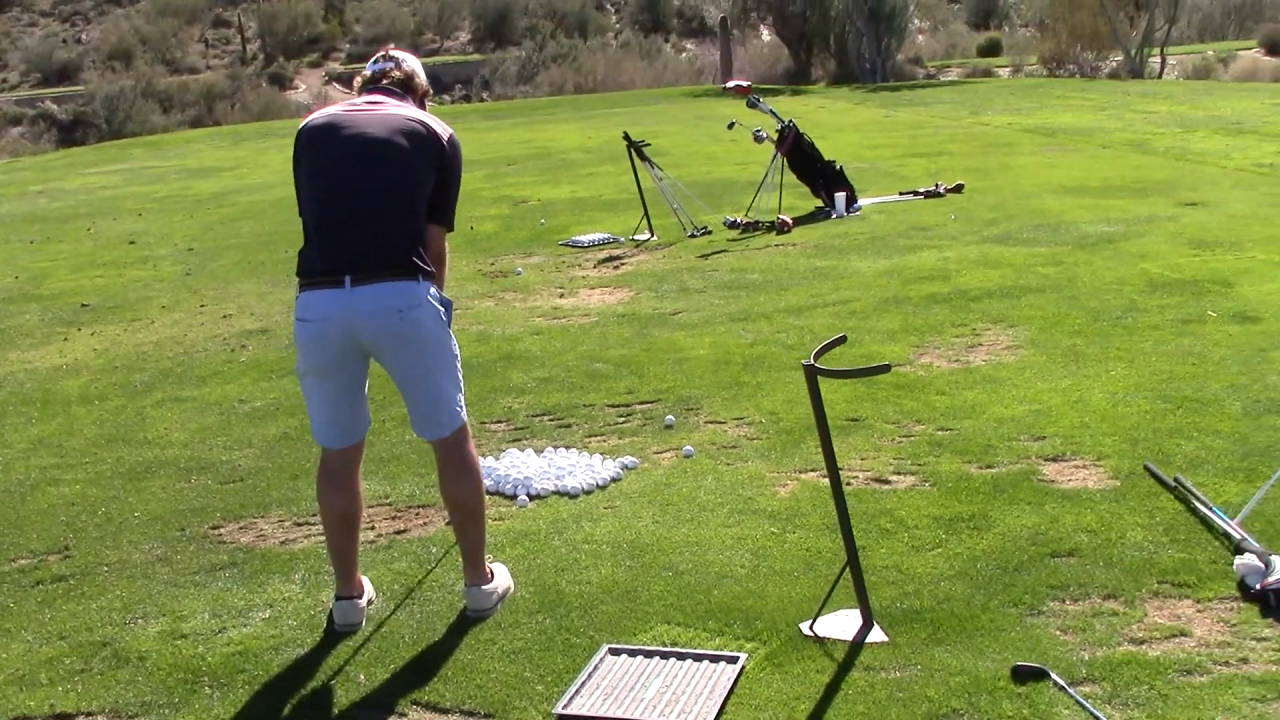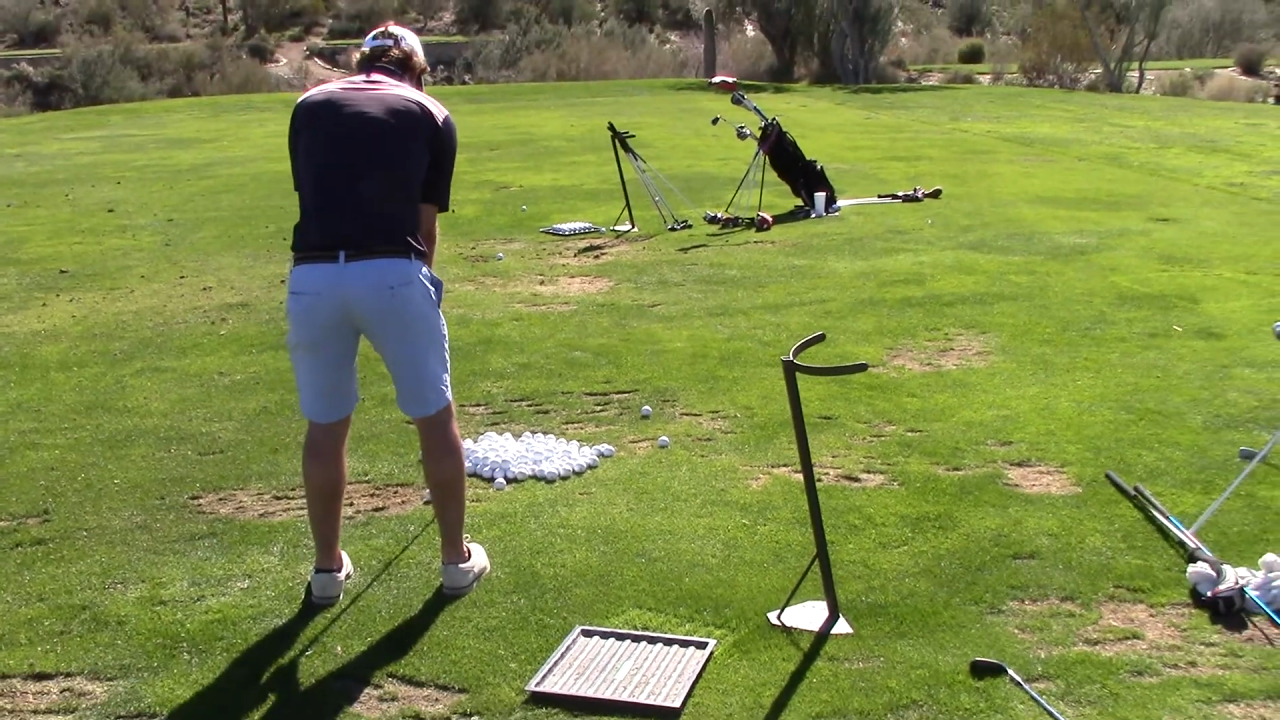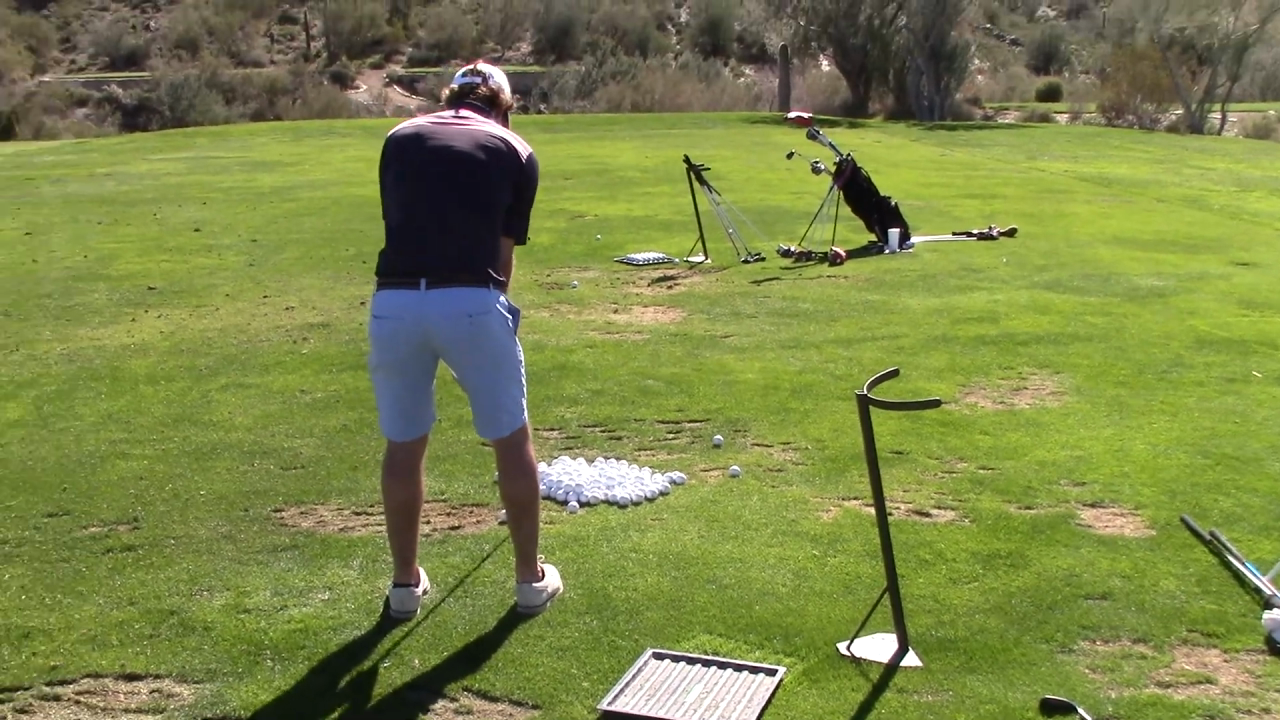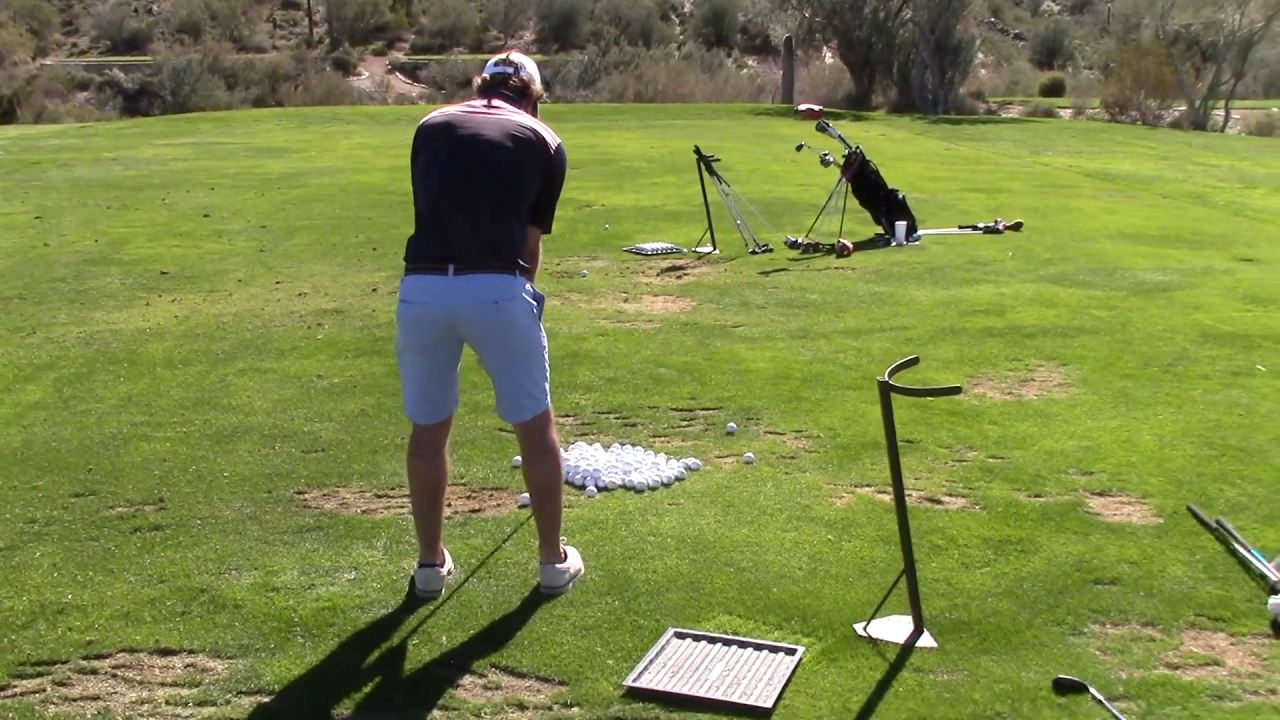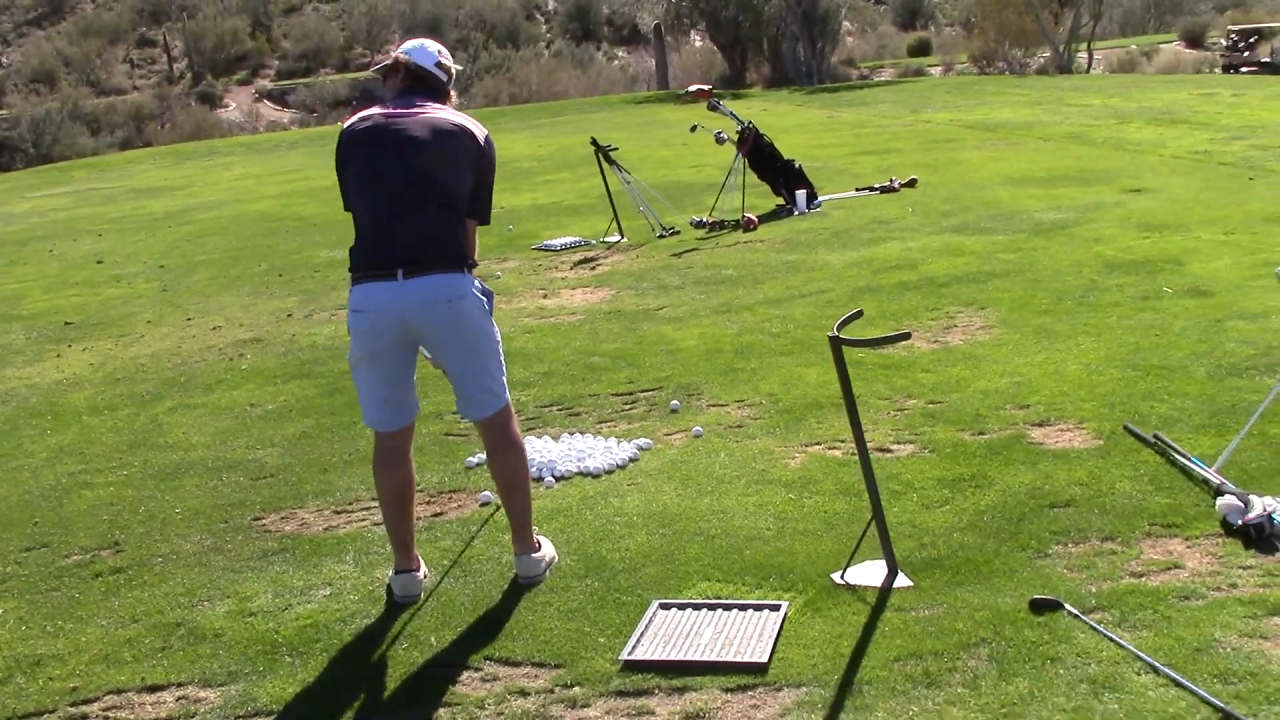
dt=0.3s
person 1, frame 1
left shoulder: (312, 127)
right shoulder: (435, 133)
right wrist: (432, 298)
left hip: (320, 301)
right hip: (401, 297)
left knee: (338, 453)
right knee: (451, 439)
left ankle: (349, 593)
right ankle: (479, 579)
person 1, frame 2
left shoulder: (311, 104)
right shoulder: (432, 115)
left hip: (313, 276)
right hip: (393, 274)
left knee: (324, 427)
right knee: (435, 417)
left ankle: (328, 566)
right ankle: (457, 557)
person 1, frame 3
left shoulder: (400, 137)
right shoulder: (516, 151)
left hip: (395, 301)
right hip: (471, 301)
left knee: (403, 445)
right knee: (511, 440)
left ankle: (405, 581)
right ankle: (530, 576)
person 1, frame 4
left shoulder: (432, 126)
right shoulder: (544, 142)
left hip: (423, 286)
right hip: (497, 288)
left knee: (428, 428)
right knee: (535, 424)
left ankle: (431, 561)
right ankle: (553, 558)
person 1, frame 5
left shoulder: (354, 132)
right shoulder: (470, 133)
left elbow: (359, 214)
right elbow: (469, 233)
left hip: (372, 294)
right hip: (446, 287)
left knee: (390, 436)
right knee: (496, 419)
left ankle: (406, 568)
right ankle: (527, 549)
